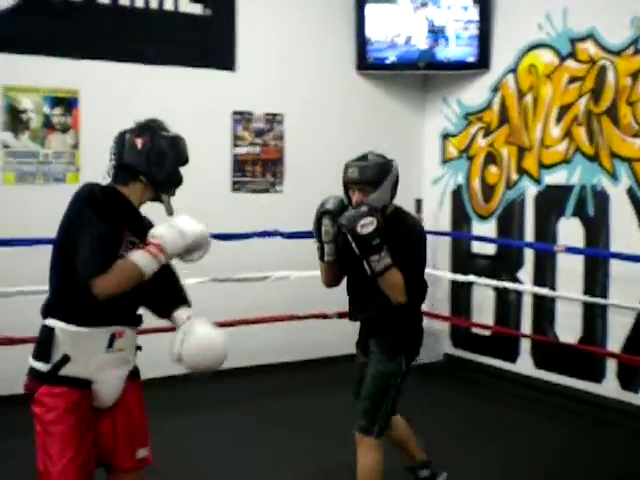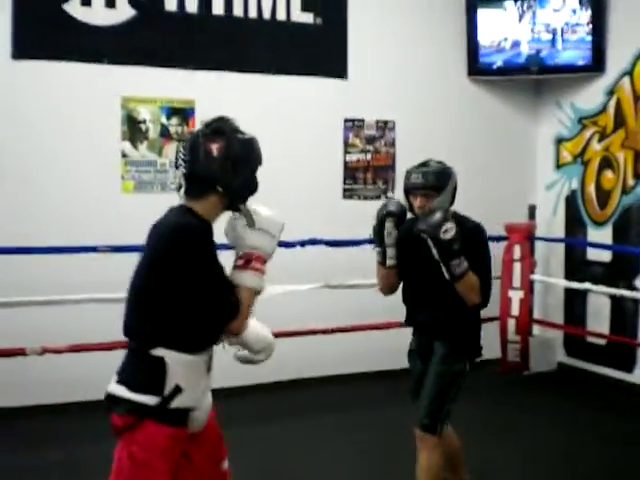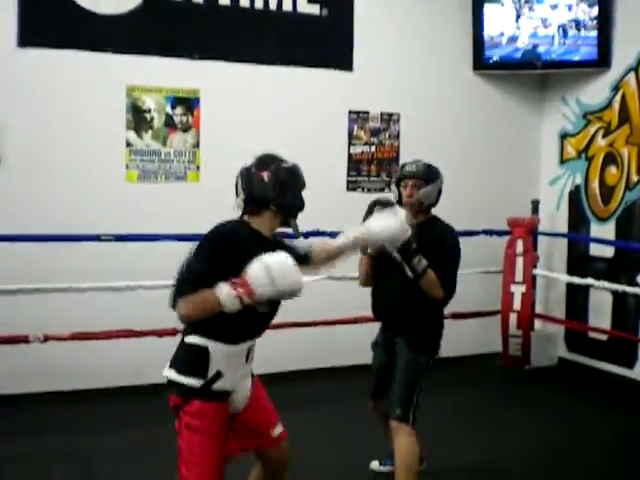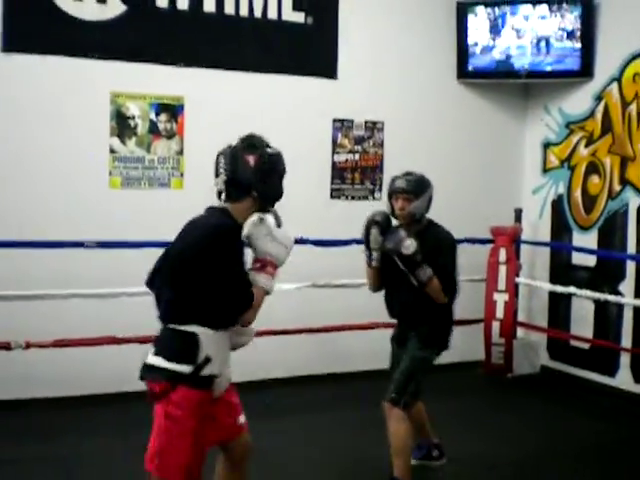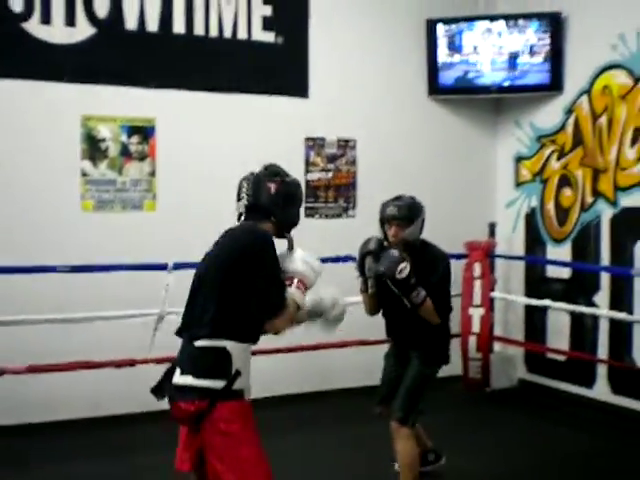
dt=0.5s
person 1, frame 1
left shoulder: (142, 226)
right shoulder: (92, 200)
left elbow: (165, 295)
right elbow: (102, 285)
left wrist: (192, 327)
right wrist: (160, 246)
left hip: (117, 371)
right hip: (65, 374)
person 1, frame 2
left shoulder: (186, 228)
right shoulder: (184, 233)
right elbow: (232, 321)
left wrist: (239, 331)
right wrist: (255, 257)
left hip: (188, 401)
right hip: (153, 406)
person 1, frame 3
left shoulder: (269, 244)
right shoulder: (225, 239)
left elbow: (307, 257)
right elbow: (186, 307)
left wrist: (362, 237)
right wrist: (248, 285)
left hip: (236, 375)
right hip: (200, 382)
person 1, frame 4
left shoulder: (215, 225)
right shoulder: (218, 232)
left elbow: (158, 282)
right elbow: (245, 314)
right wrist: (268, 262)
left hip: (205, 367)
right hip: (184, 371)
left knee: (238, 447)
person 1, frame 5
left shoulder: (231, 242)
right shoulder: (256, 241)
right elbow: (272, 320)
left wrist: (314, 307)
right wrist: (299, 283)
left hip: (198, 379)
right hip: (215, 384)
person 2, frame 1
left shoulder: (407, 229)
right shoulder: (356, 223)
left elbow: (402, 295)
right elbow: (331, 280)
left wrist: (374, 247)
right wrist: (327, 238)
left hip: (396, 337)
right hip: (370, 332)
left knee: (366, 432)
right knee: (379, 411)
person 2, frame 2
left shoulder: (470, 232)
right shoulder: (409, 231)
left elbow: (476, 297)
right elbow: (387, 286)
left wrist: (451, 251)
right wrist: (386, 239)
left hip: (455, 339)
right hip: (423, 336)
left knee: (426, 430)
right knee: (434, 423)
person 2, frame 3
left shoulder: (443, 235)
left elbow: (440, 293)
right elbow: (365, 278)
left wrist: (411, 253)
left hip: (418, 334)
right hip: (388, 330)
left knee: (400, 419)
right knee: (380, 402)
person 2, frame 4
left shoulder: (440, 239)
right shoulder: (395, 234)
left elbow: (445, 295)
right elbow: (375, 285)
left wrist: (415, 263)
right wrist: (374, 246)
left hip: (429, 330)
right hip: (405, 326)
left knee: (393, 404)
right knee: (406, 395)
right ankle: (431, 448)
person 2, frame 5
left shoulder: (434, 259)
right shoulder: (384, 256)
left elbow: (437, 317)
right elbow: (372, 309)
left wrist: (408, 285)
right wrist: (368, 273)
left hip: (428, 347)
right hip: (400, 343)
left knee: (399, 423)
right knee: (388, 407)
right ankle: (427, 452)
